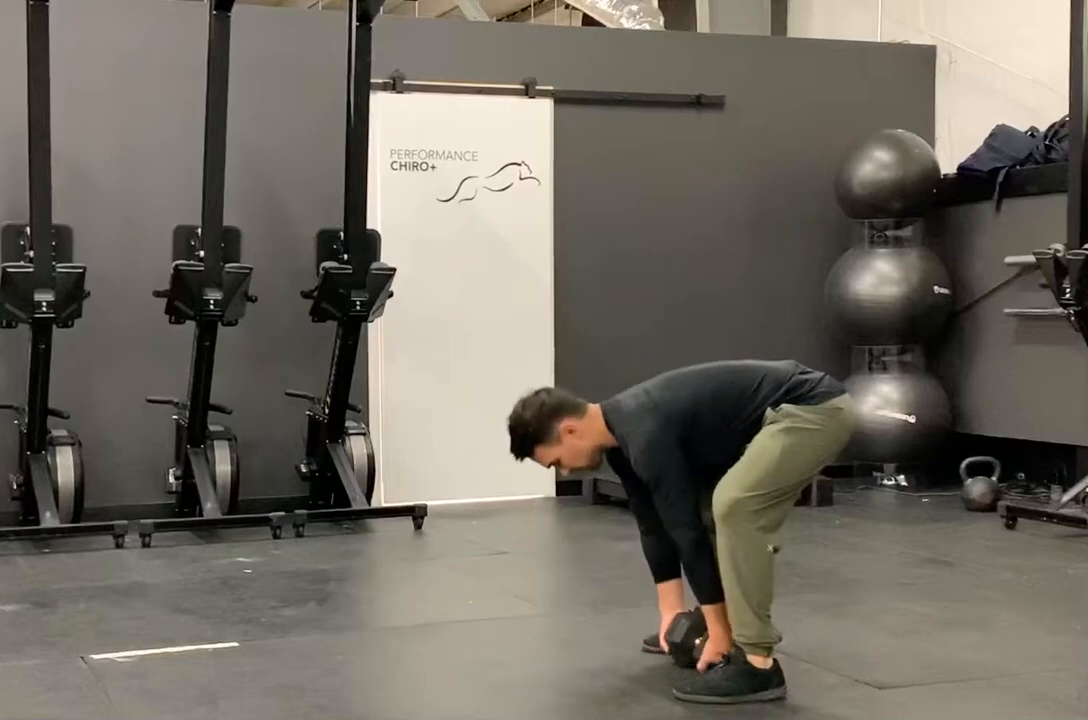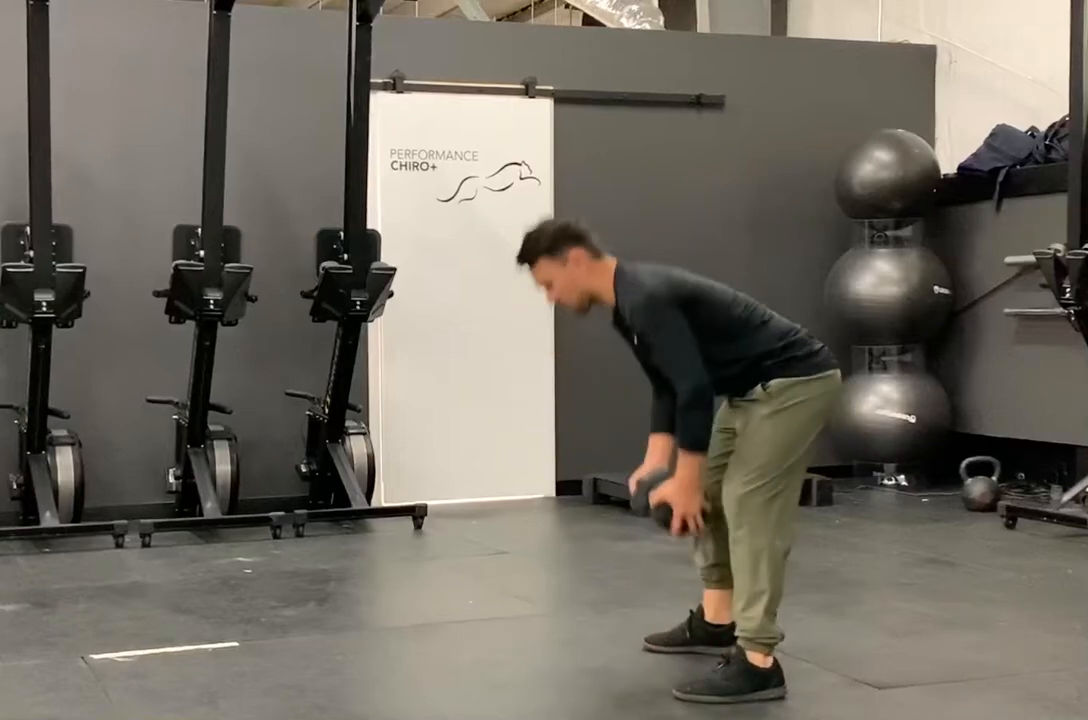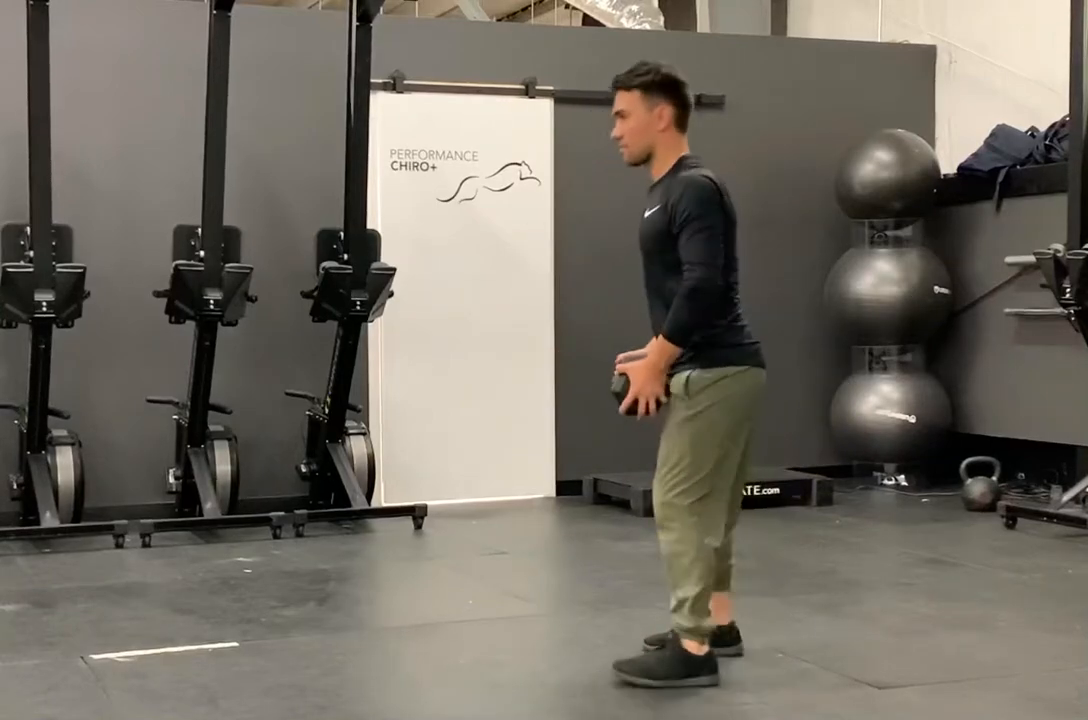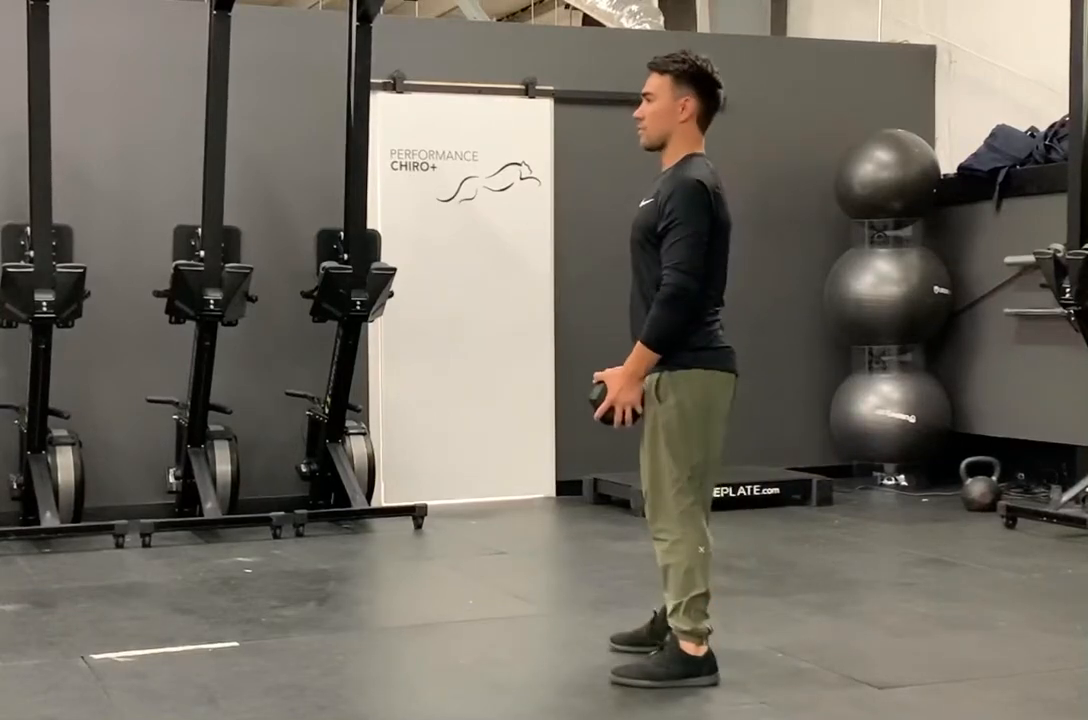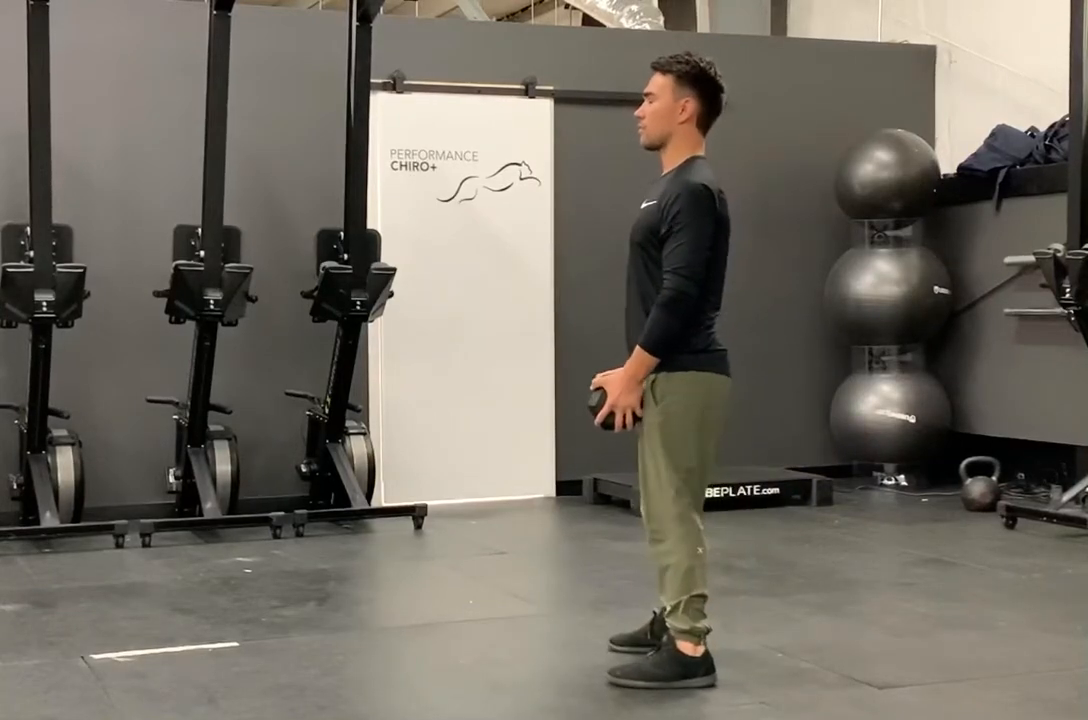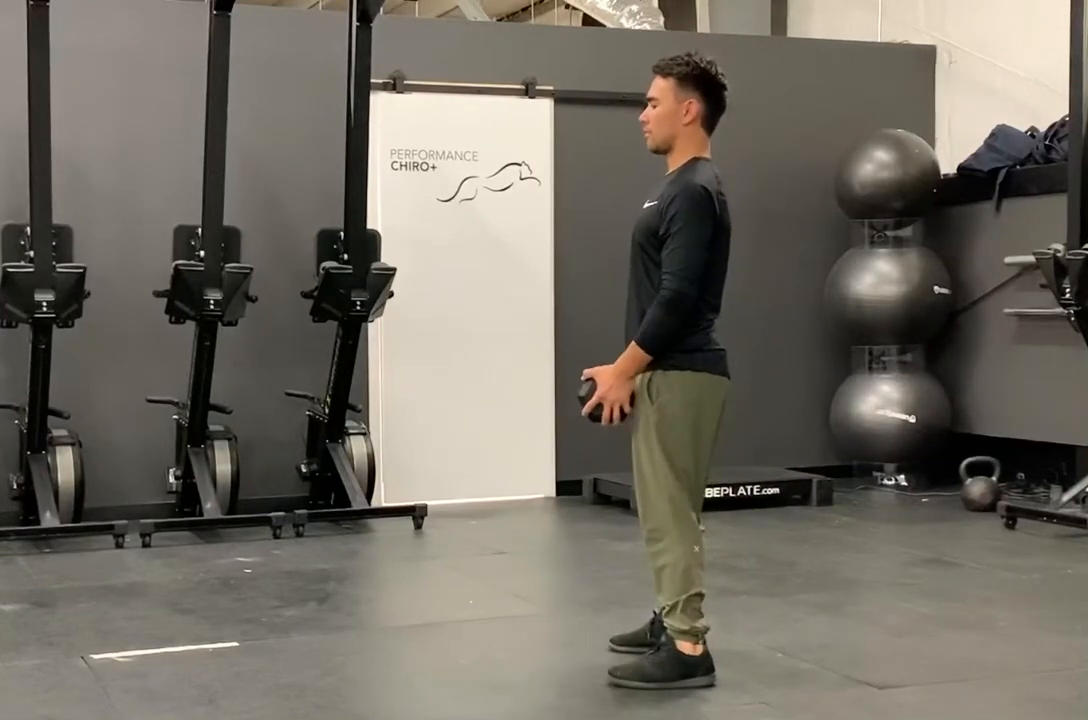
dt=0.4s
person 1, frame 1
left shoulder: (648, 437)
right shoulder: (622, 436)
left elbow: (691, 533)
right elbow: (656, 526)
left wrist: (718, 632)
right wrist: (670, 608)
left hip: (814, 410)
right hip: (787, 409)
right knee: (702, 500)
left ankle: (757, 663)
right ankle: (728, 631)
person 1, frame 2
left shoulder: (648, 300)
right shoulder: (630, 308)
left elbow: (694, 391)
right elbow: (667, 389)
left wrist: (685, 482)
right wrist: (656, 460)
left hip: (796, 378)
right hip: (756, 386)
left knee: (748, 501)
right knee: (708, 500)
left ankle: (758, 664)
right ankle: (714, 618)
person 1, frame 3
left shoulder: (693, 187)
right shoulder: (667, 190)
left elbow: (703, 288)
left wrist: (655, 364)
right wrist: (655, 351)
left hip: (716, 370)
right hip: (709, 367)
left knee: (679, 501)
right knee: (705, 502)
left ankle: (692, 648)
right ankle: (716, 622)
person 1, frame 4
left shoulder: (690, 186)
right shoulder: (677, 184)
left elbow: (679, 294)
left wrist: (630, 371)
right wrist: (638, 368)
left hip: (687, 372)
right hip: (678, 369)
left knee: (676, 508)
right knee: (669, 504)
left ankle: (691, 649)
right ankle: (675, 619)
person 1, frame 5
left shoulder: (694, 190)
right shoulder: (673, 186)
left elbow: (680, 298)
left wrist: (631, 375)
right wrist: (635, 370)
left hip: (682, 375)
right hip: (670, 372)
left knee: (671, 509)
right knee: (665, 506)
left ankle: (688, 649)
right ankle: (673, 620)
person 1, frame 6
left shoulder: (694, 191)
right shoulder: (679, 186)
left elbow: (680, 298)
left wrist: (621, 372)
right wrist: (628, 366)
left hip: (678, 374)
right hip: (669, 370)
left knee: (669, 511)
right knee: (665, 508)
left ankle: (686, 649)
right ankle: (673, 620)
